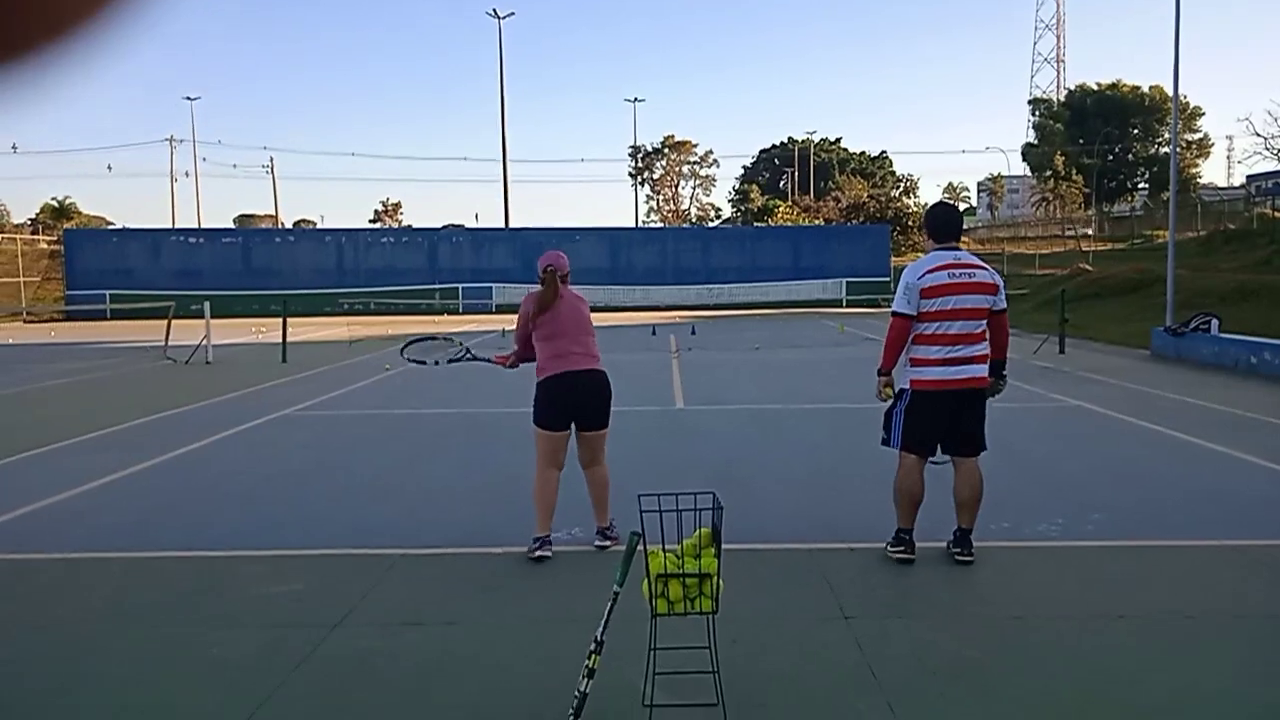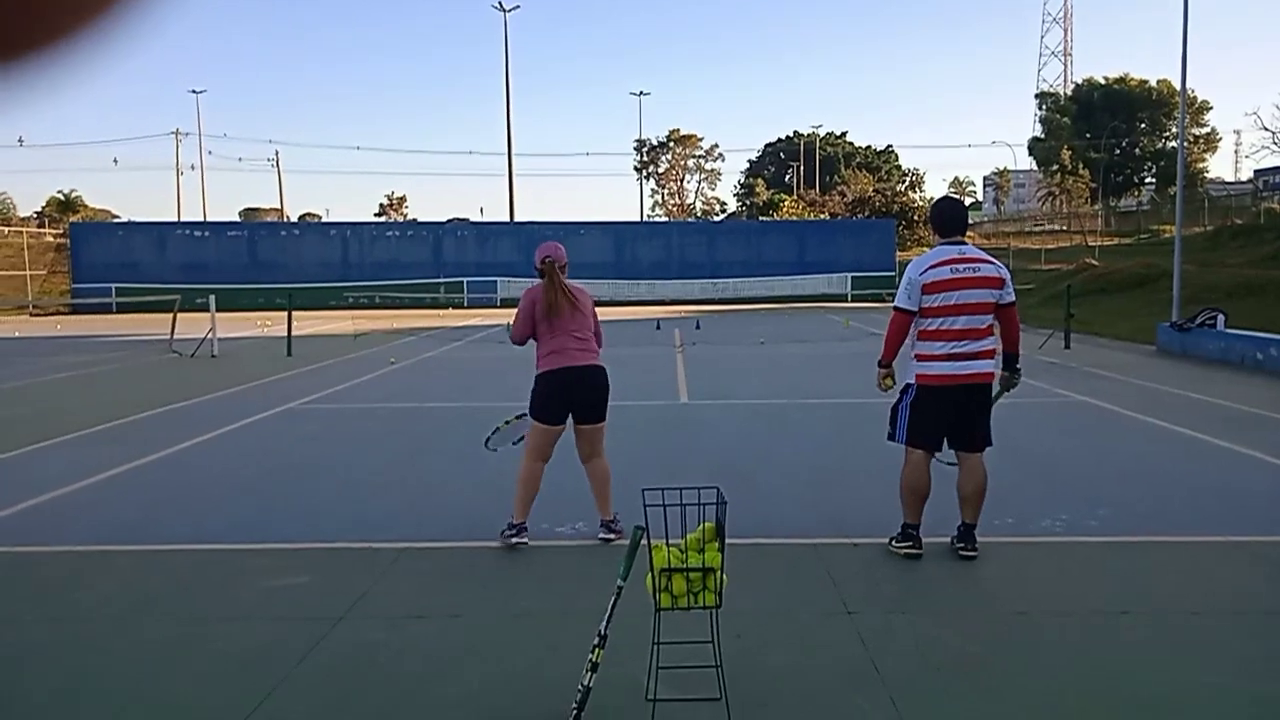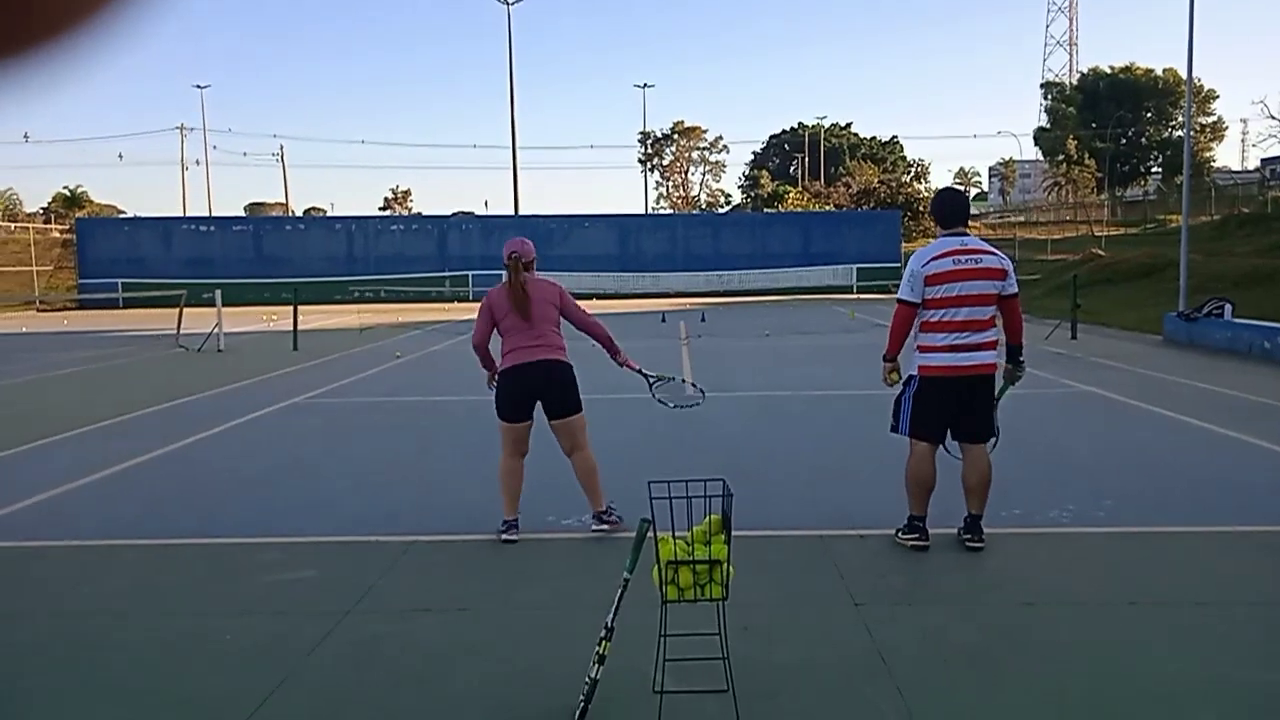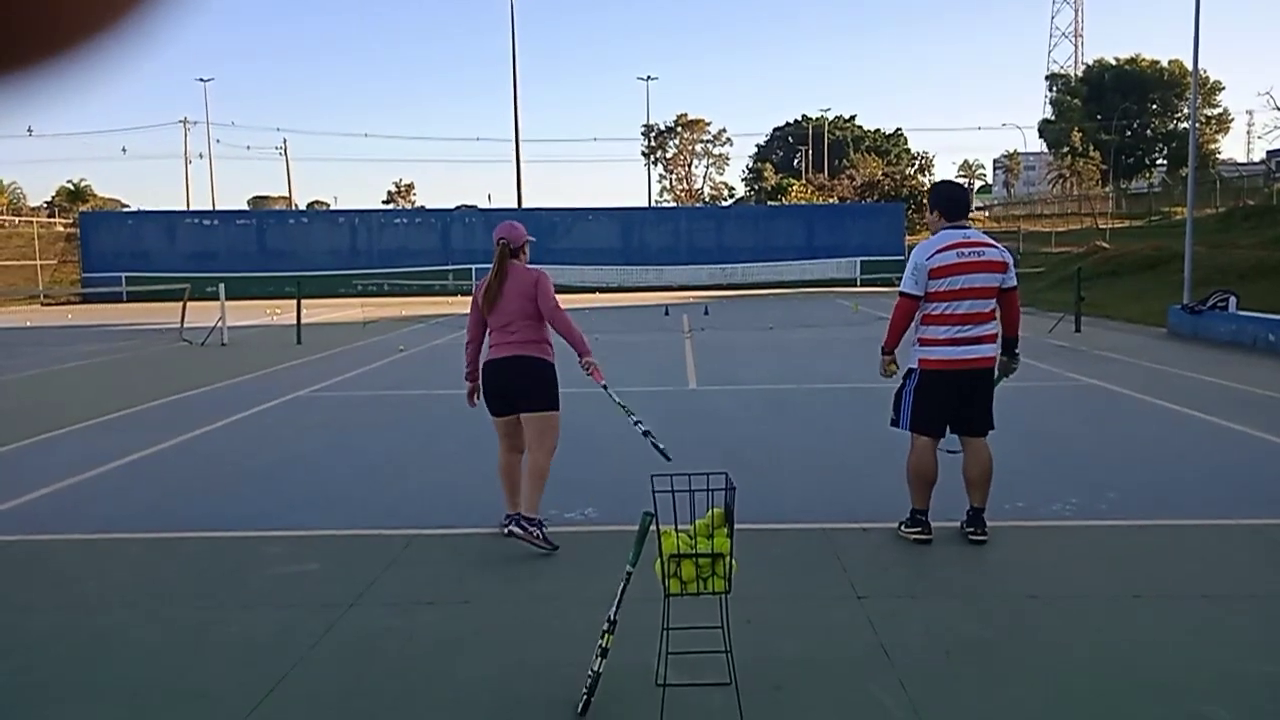
dt=0.3s
person 1, frame 1
left shoulder: (917, 272)
right shoulder: (988, 274)
left elbow: (900, 327)
right elbow: (999, 328)
left wrist: (885, 371)
right wrist: (996, 371)
left hip: (925, 384)
right hip: (972, 382)
left knee: (911, 459)
right knee: (967, 460)
left ankle: (904, 539)
right ankle: (963, 540)
person 1, frame 2
left shoulder: (920, 268)
right shoulder: (994, 269)
left elbow: (901, 322)
right elbow: (1010, 322)
left wrist: (885, 363)
right wrist: (1011, 364)
left hip: (930, 378)
right hip: (978, 377)
left knee: (917, 454)
right knee: (971, 455)
left ankle: (910, 534)
right ankle: (967, 535)
person 1, frame 3
left shoulder: (923, 259)
right shoulder: (997, 259)
left elbow: (905, 314)
right elbow: (1012, 313)
left wrist: (890, 357)
right wrist: (1014, 357)
left hip: (934, 370)
right hip: (981, 368)
left knee: (922, 446)
right knee: (975, 447)
left ankle: (917, 525)
right ankle: (974, 526)
person 1, frame 4
left shoulder: (925, 253)
right shoulder: (998, 253)
left elbow: (906, 307)
right elbow: (1010, 306)
left wrist: (888, 350)
right wrist: (1010, 349)
left hip: (934, 363)
right hip: (981, 361)
left knee: (923, 440)
right knee: (976, 440)
left ankle: (919, 519)
right ankle: (977, 518)
person 2, frame 1
left shoulder: (534, 300)
right shoulder: (580, 302)
left elbow: (523, 342)
right wrist: (520, 356)
left hip: (556, 384)
right hip: (595, 381)
left knee: (548, 466)
right knee: (594, 462)
left ankle: (542, 538)
right ankle: (604, 529)
person 2, frame 2
left shoulder: (534, 294)
right shoulder: (584, 296)
left elbow: (518, 336)
left hip: (554, 379)
right hip: (593, 375)
left knee: (535, 457)
right knee: (594, 455)
left ankle: (518, 525)
right ankle: (607, 522)
person 2, frame 3
left shoulder: (493, 297)
right shoulder: (552, 289)
left elbow: (479, 342)
right elbow: (584, 320)
left wrist: (491, 368)
right wrist: (614, 349)
left hip: (513, 376)
right hip: (555, 371)
left knee: (512, 453)
right knee: (578, 448)
left ankle: (510, 522)
right ankle: (601, 512)
person 2, frame 4
left shoulder: (484, 287)
right shoulder: (536, 278)
left elbow: (473, 337)
right elbow: (555, 315)
left wrist: (472, 376)
right wrist: (583, 351)
left hip: (496, 369)
right hip: (534, 367)
left knee: (510, 447)
right knee: (541, 449)
left ankle: (513, 514)
right ankle: (528, 519)
